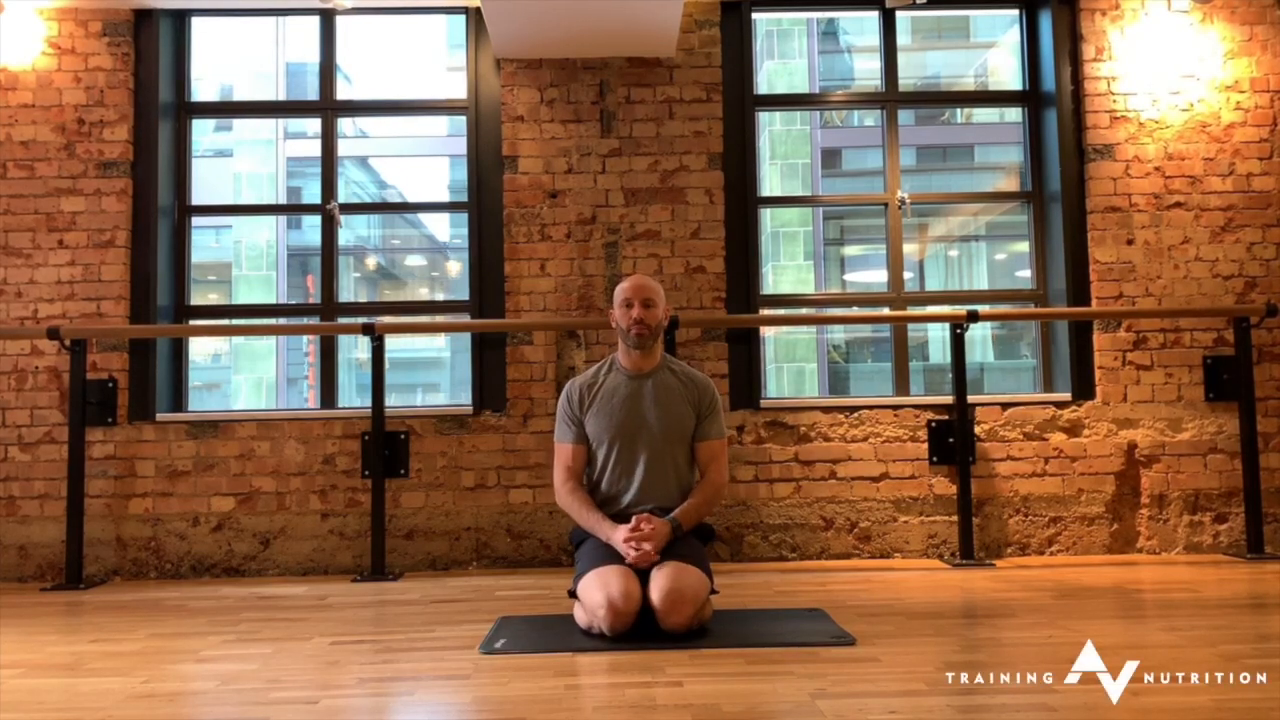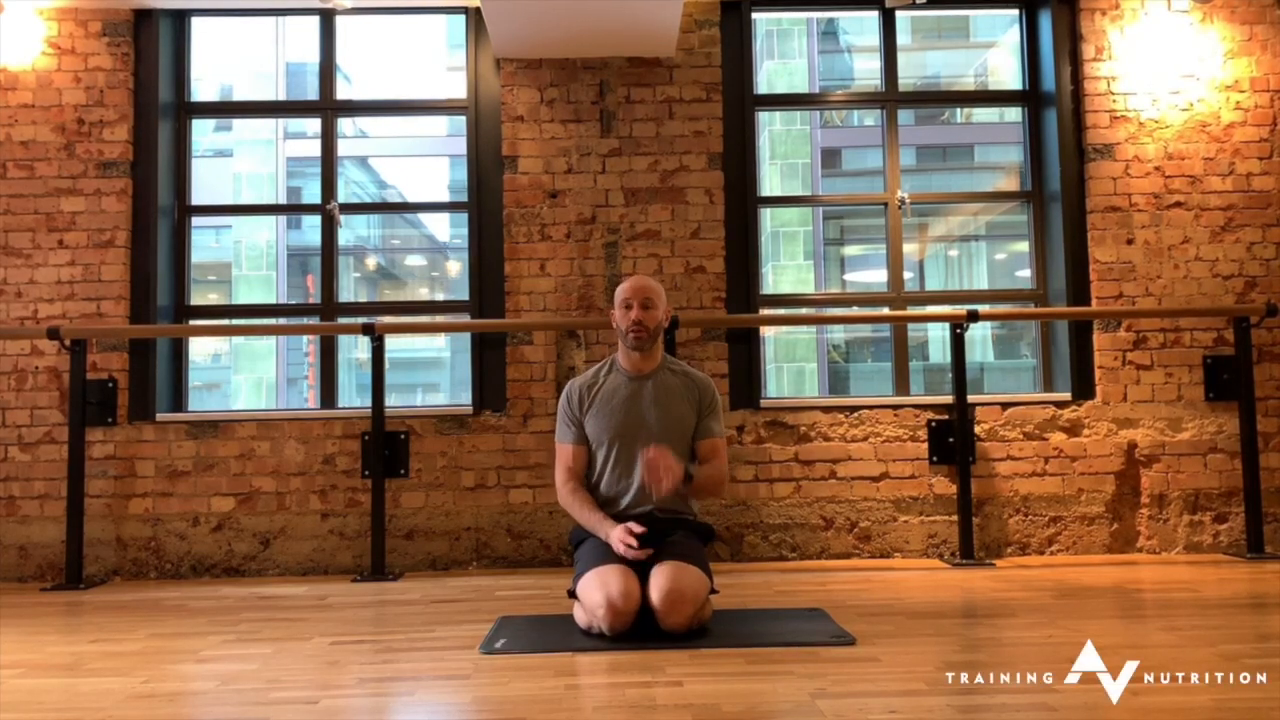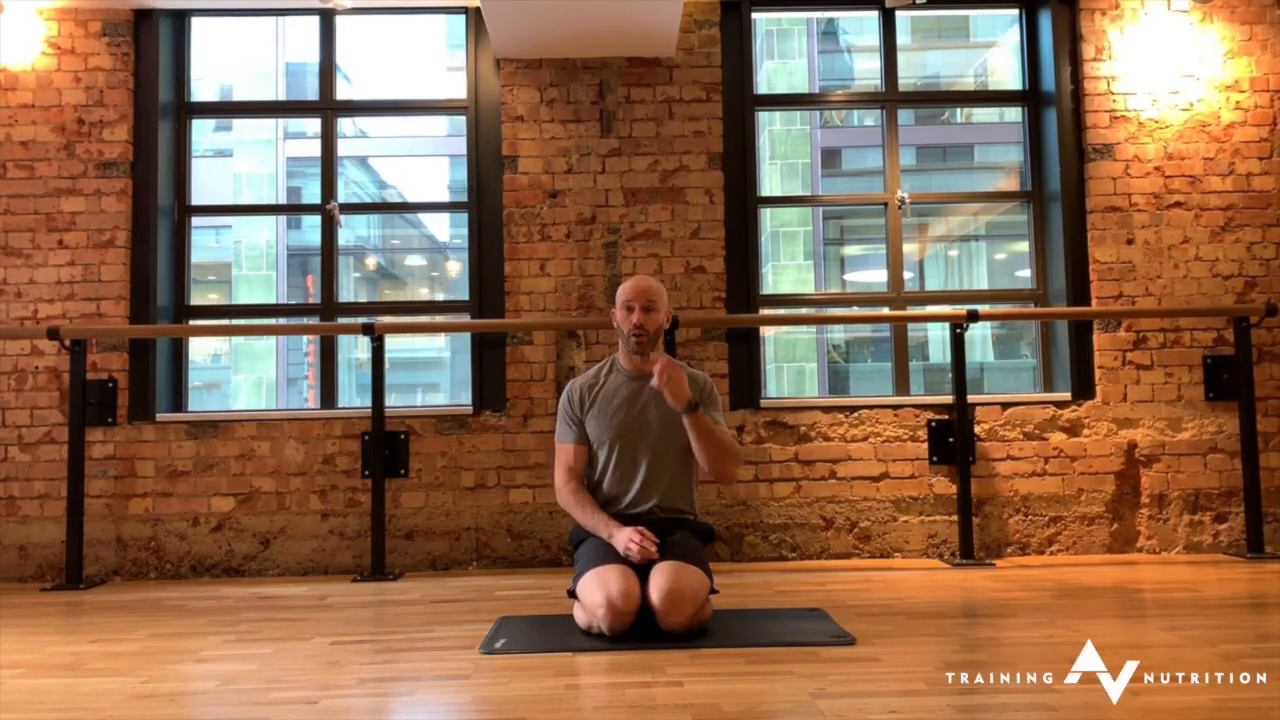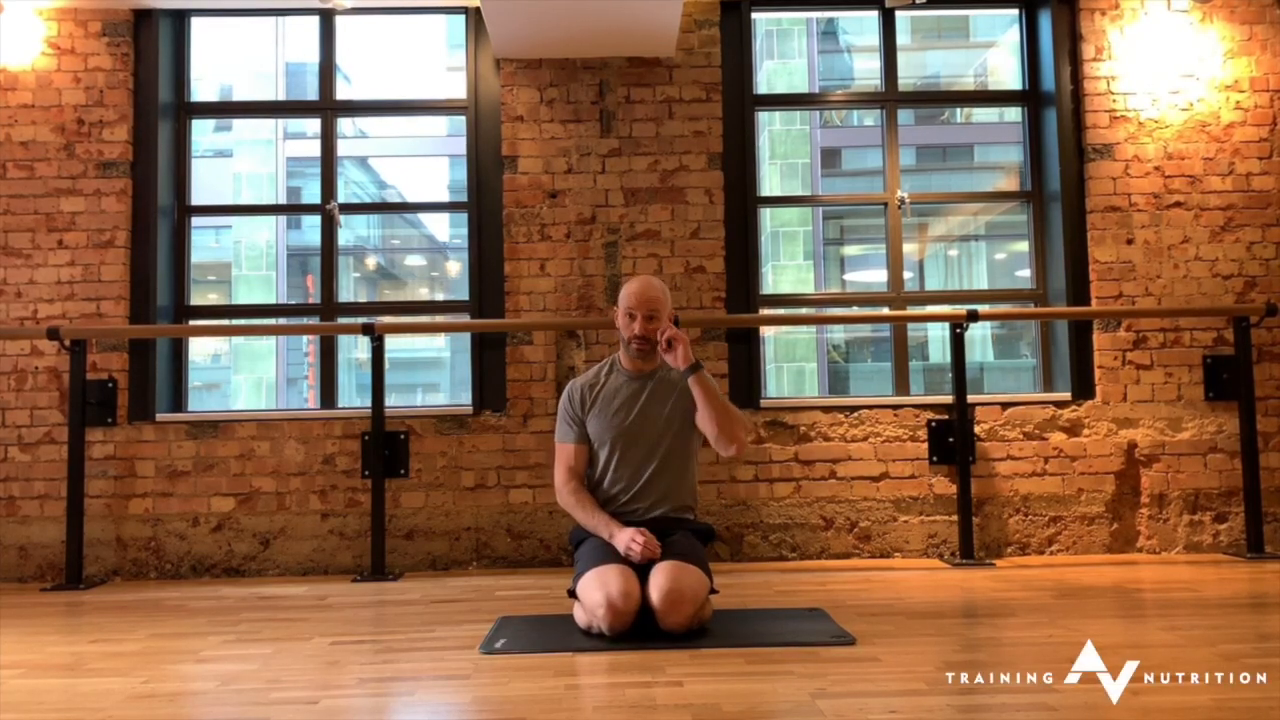
dt=0.2s
person 1, frame 1
left shoulder: (698, 388)
right shoulder: (580, 391)
left elbow: (715, 477)
right elbow: (566, 483)
left wrist: (670, 526)
right wrist: (612, 532)
left hip: (678, 529)
right hip: (604, 530)
left knee: (676, 608)
right knee: (614, 610)
right ankle: (588, 596)
person 1, frame 2
left shoulder: (698, 387)
right shoulder: (580, 391)
left elbow: (718, 476)
right elbow: (568, 483)
left wrist: (683, 475)
right wrist: (609, 529)
left hip: (675, 527)
right hip: (604, 529)
left knee: (675, 609)
right knee: (613, 610)
left ankle: (649, 593)
right ankle: (587, 595)
person 1, frame 3
left shoulder: (696, 386)
right shoulder: (581, 391)
left elbow: (727, 471)
right elbow: (567, 484)
left wrist: (686, 405)
right wrist: (615, 532)
left hip: (676, 527)
right hip: (605, 530)
left knee: (675, 607)
right knee: (614, 609)
left ankle: (649, 594)
right ankle: (587, 597)
person 1, frame 4
left shoulder: (689, 383)
right shoulder: (581, 391)
left elbow: (733, 444)
right elbow: (567, 484)
left wrist: (690, 367)
right wrist: (615, 532)
left hip: (676, 527)
right hip: (605, 530)
left knee: (675, 608)
right knee: (614, 609)
left ankle: (651, 592)
right ankle: (588, 596)
